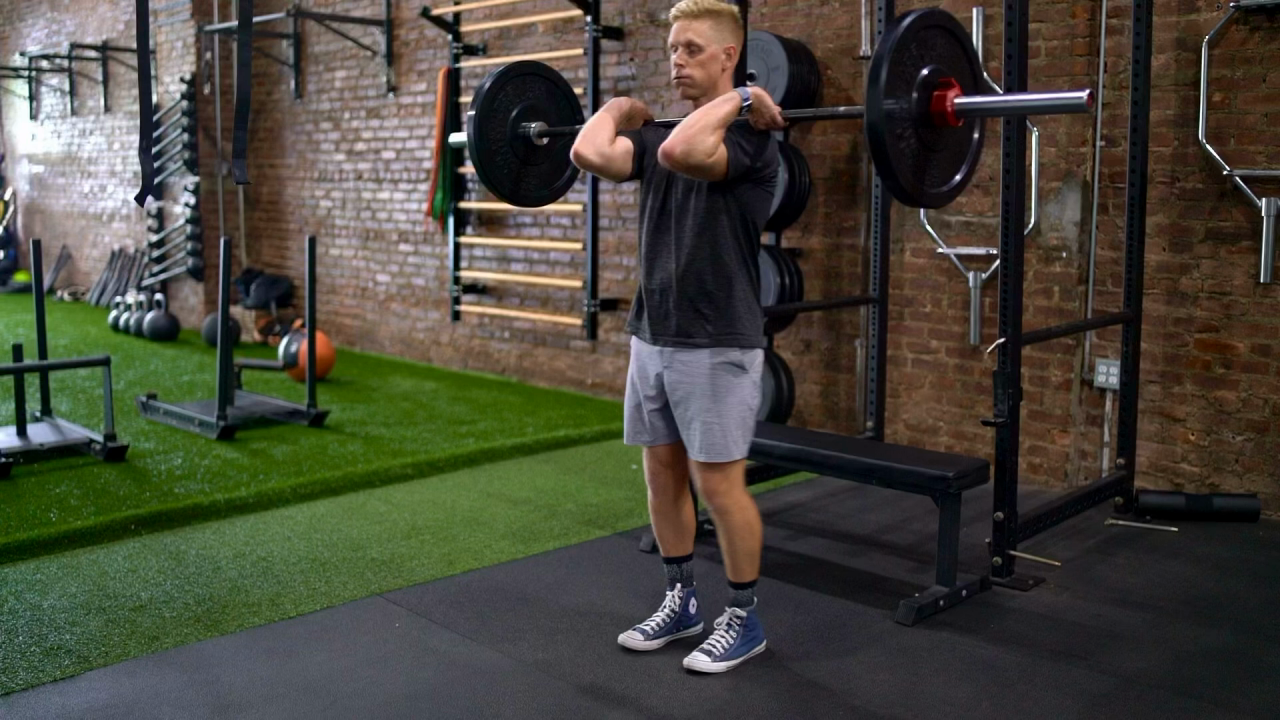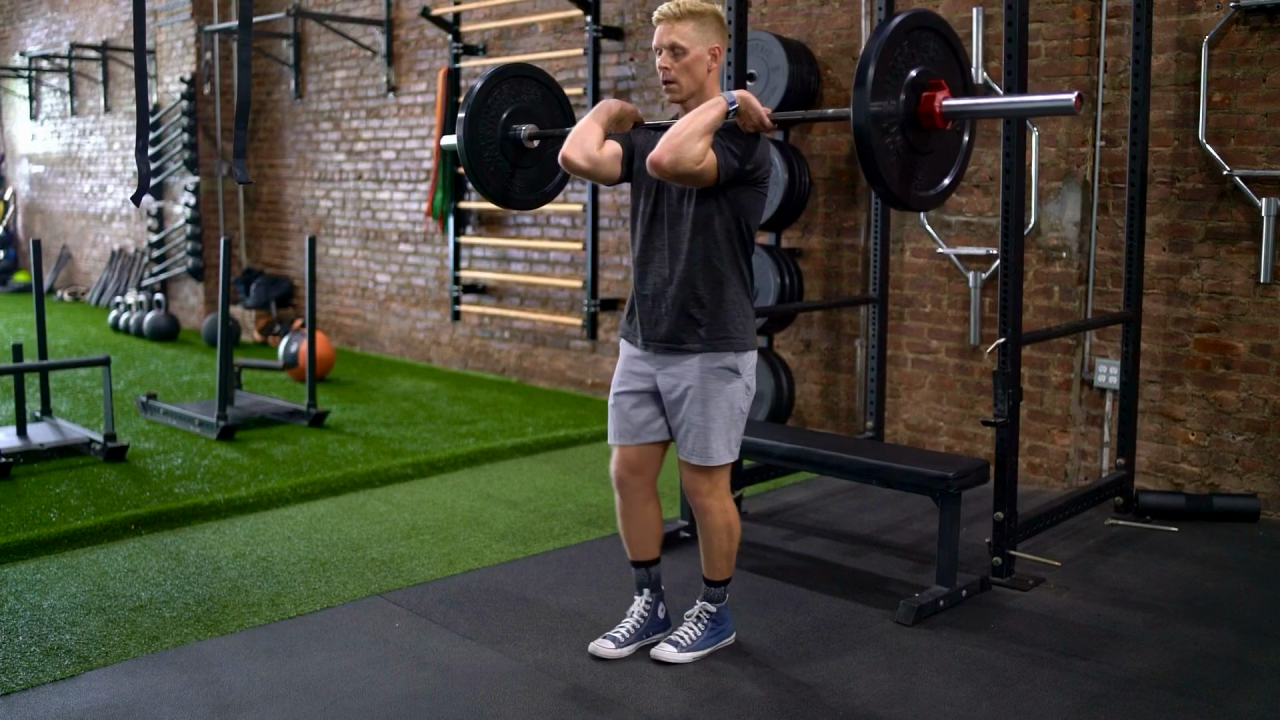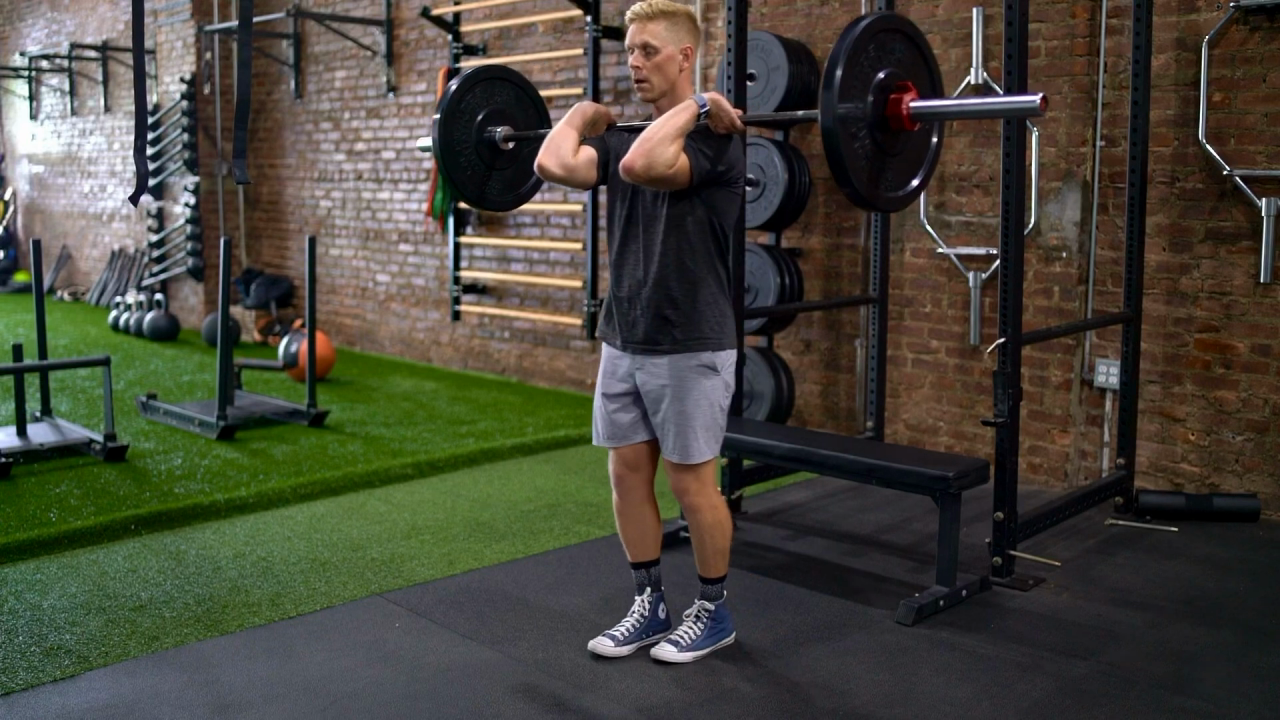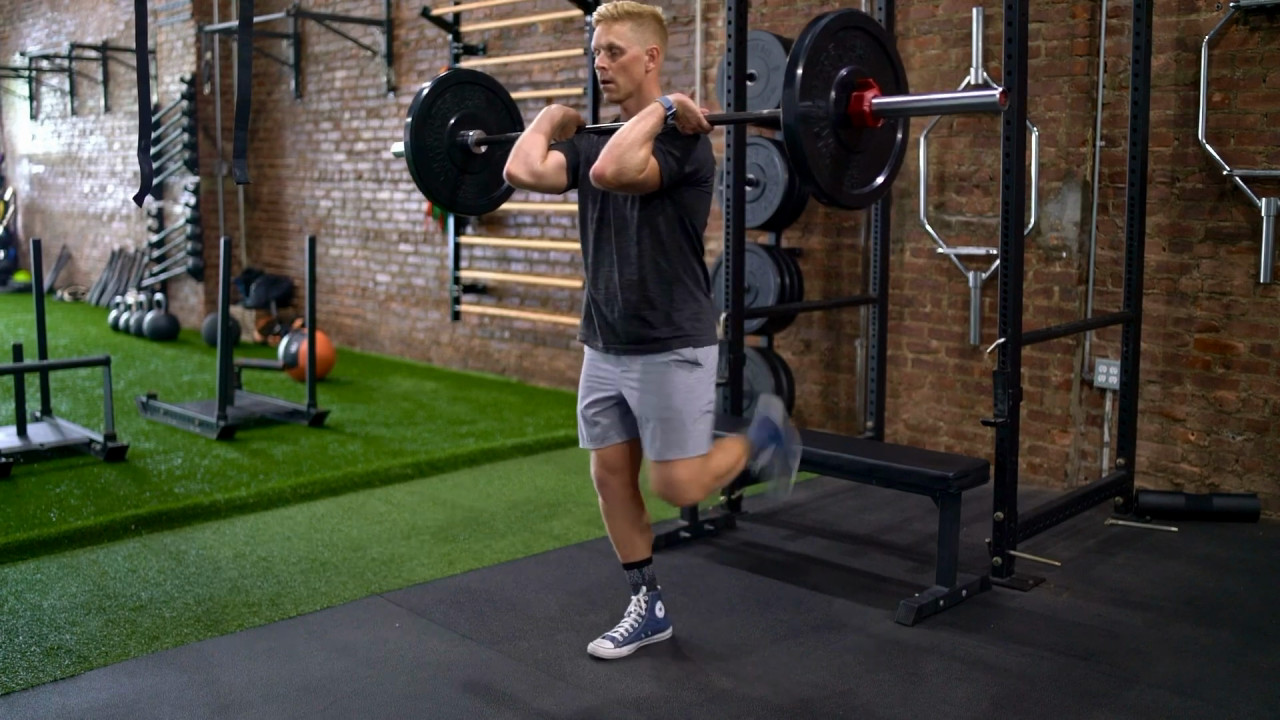
dt=0.7s
person 1, frame 1
left shoulder: (749, 139)
right shoulder: (656, 131)
left elbow: (680, 153)
right elbow: (588, 153)
left wrist: (739, 99)
right wrist: (617, 107)
left hip: (718, 343)
right hip: (653, 335)
left knee: (719, 484)
right knee: (661, 473)
left ankle: (743, 619)
right ankle: (680, 600)
person 1, frame 2
left shoulder: (739, 140)
right shoulder: (645, 135)
left elbow: (669, 161)
right elbow: (577, 157)
left wrist: (725, 103)
right wrist: (607, 110)
left hip: (711, 348)
right hip: (642, 340)
left knee: (705, 487)
right knee: (628, 474)
left ankle: (713, 614)
right ankle: (648, 605)
person 1, frame 3
left shoulder: (713, 140)
right shoulder: (623, 137)
left elbow: (642, 166)
right elbow: (554, 164)
left wrist: (695, 106)
right wrist: (585, 113)
left hip: (691, 346)
right hip: (624, 340)
left knee: (691, 483)
right knee: (627, 474)
left ankle: (712, 612)
right ankle: (649, 607)
person 1, frame 4
left shoulder: (682, 141)
right shoulder: (590, 140)
left elbow: (610, 172)
right elbow: (521, 171)
left wrist: (660, 109)
right wrist: (550, 119)
left hip: (672, 346)
right hip: (605, 344)
left knee: (679, 484)
right knee: (610, 477)
left ankle: (764, 436)
right ankle: (647, 607)
